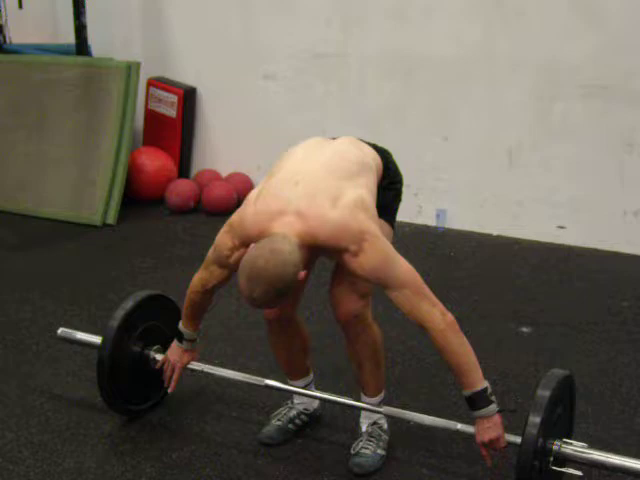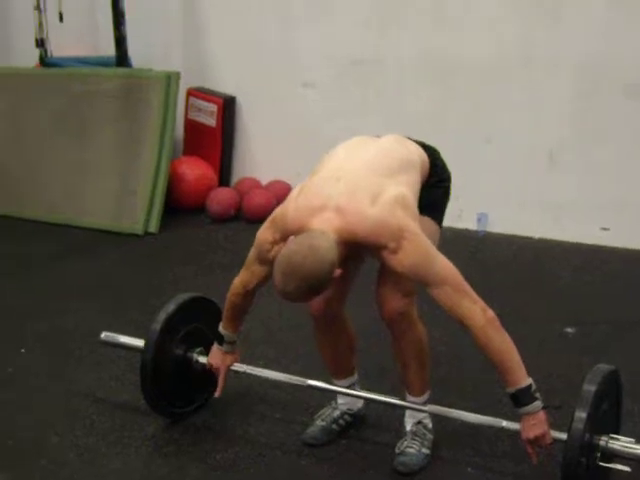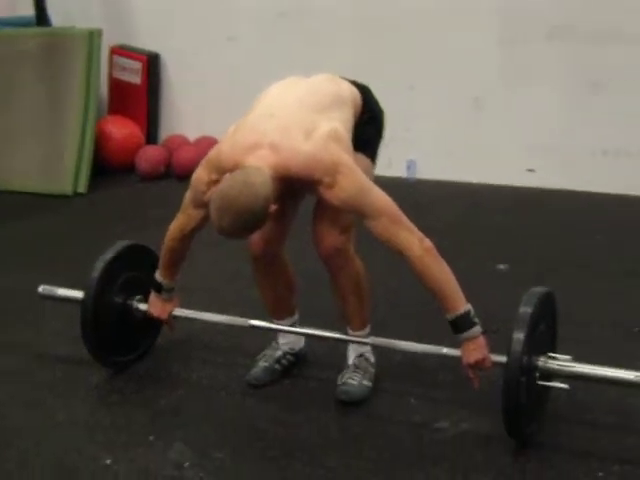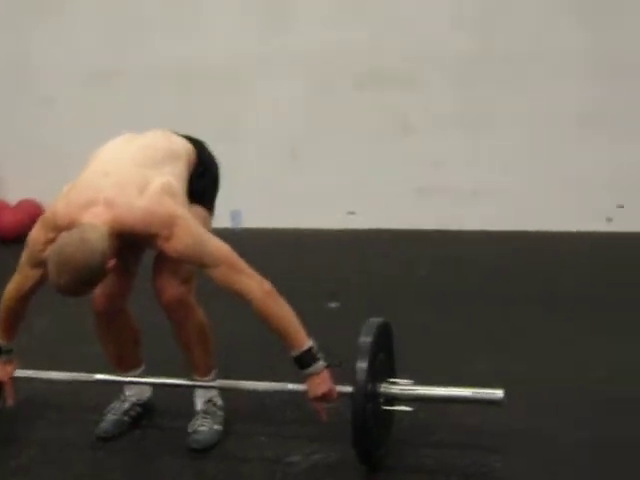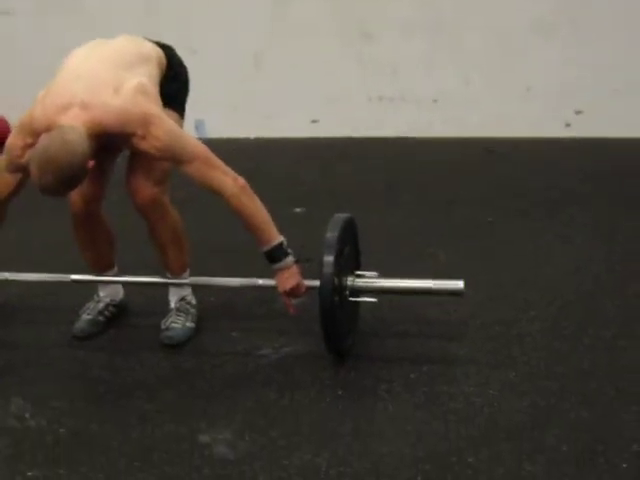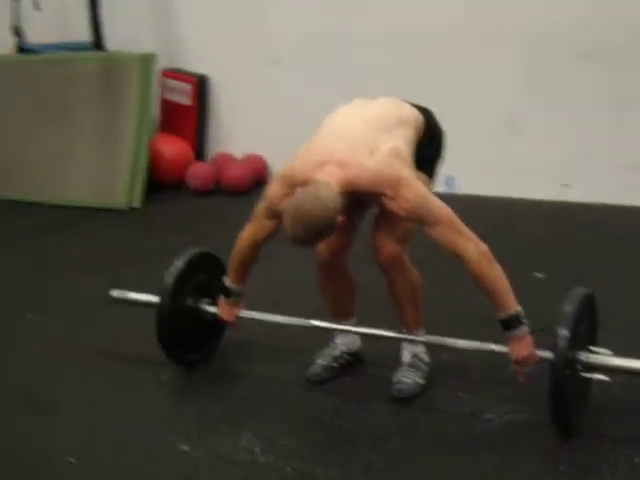
dt=0.4s
person 1, frame 1
left shoulder: (354, 240)
right shoulder: (242, 230)
left elbow: (437, 318)
right elbow: (203, 282)
left wrist: (483, 407)
right wrist: (185, 341)
left knee: (350, 308)
right knee: (276, 312)
left ankle: (374, 417)
right ankle: (303, 400)
person 1, frame 2
left shoulder: (393, 236)
right shoulder: (282, 226)
left elbow: (478, 315)
right elbow: (244, 284)
left wrist: (528, 404)
right wrist: (226, 342)
left knee: (395, 306)
right knee: (323, 308)
left ankle: (418, 416)
right ankle: (347, 401)
person 1, frame 3
left shoulder: (328, 170)
right shoulder: (217, 167)
left elbow: (415, 243)
right elbow: (182, 228)
left wrist: (467, 330)
right wrist: (163, 291)
left knee: (331, 243)
right knee: (261, 247)
left ankle: (360, 351)
right ankle: (289, 341)
person 1, frame 4
left shoulder: (162, 222)
right shoulder: (54, 226)
left elbow: (255, 287)
left wrist: (312, 365)
left knee: (173, 293)
right knee: (104, 302)
left ankle: (208, 396)
right ankle: (135, 392)
person 1, frame 5
left shoulder: (139, 123)
right shoulder: (33, 131)
left elbow: (229, 182)
left wrist: (280, 259)
left knee: (146, 194)
right knee: (80, 205)
left ankle: (182, 295)
right ankle: (109, 292)
person 1, frame 6
left shoulder: (394, 186)
right shoulder: (290, 183)
left elbow: (473, 249)
right elbow: (251, 236)
left wrist: (515, 328)
right wrist: (230, 295)
left knee: (388, 251)
right knee: (328, 254)
left ankle: (415, 351)
right ankle: (346, 341)
